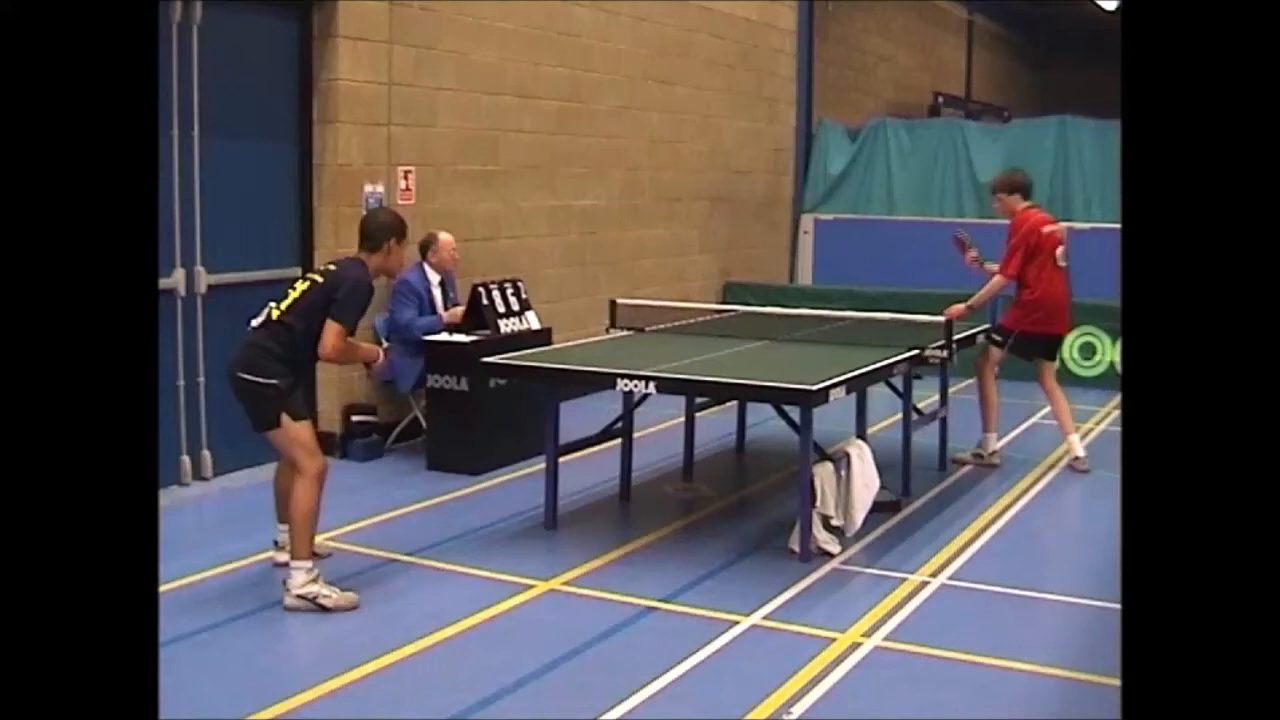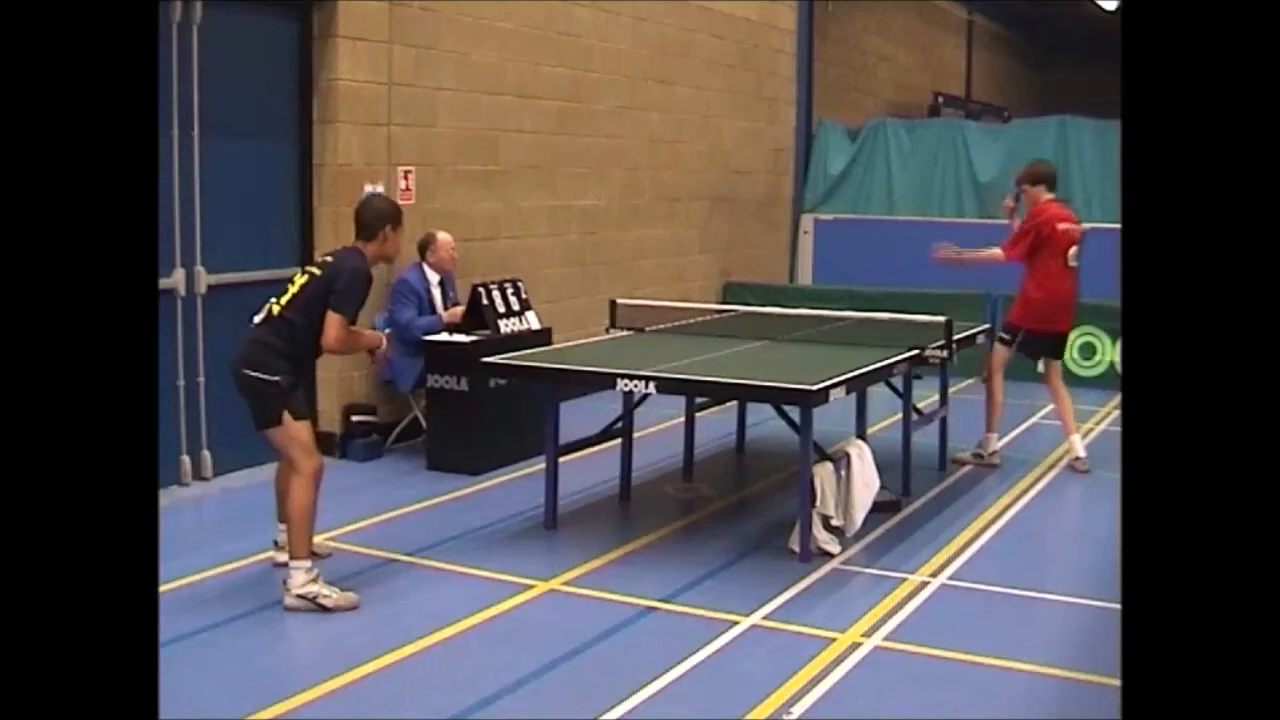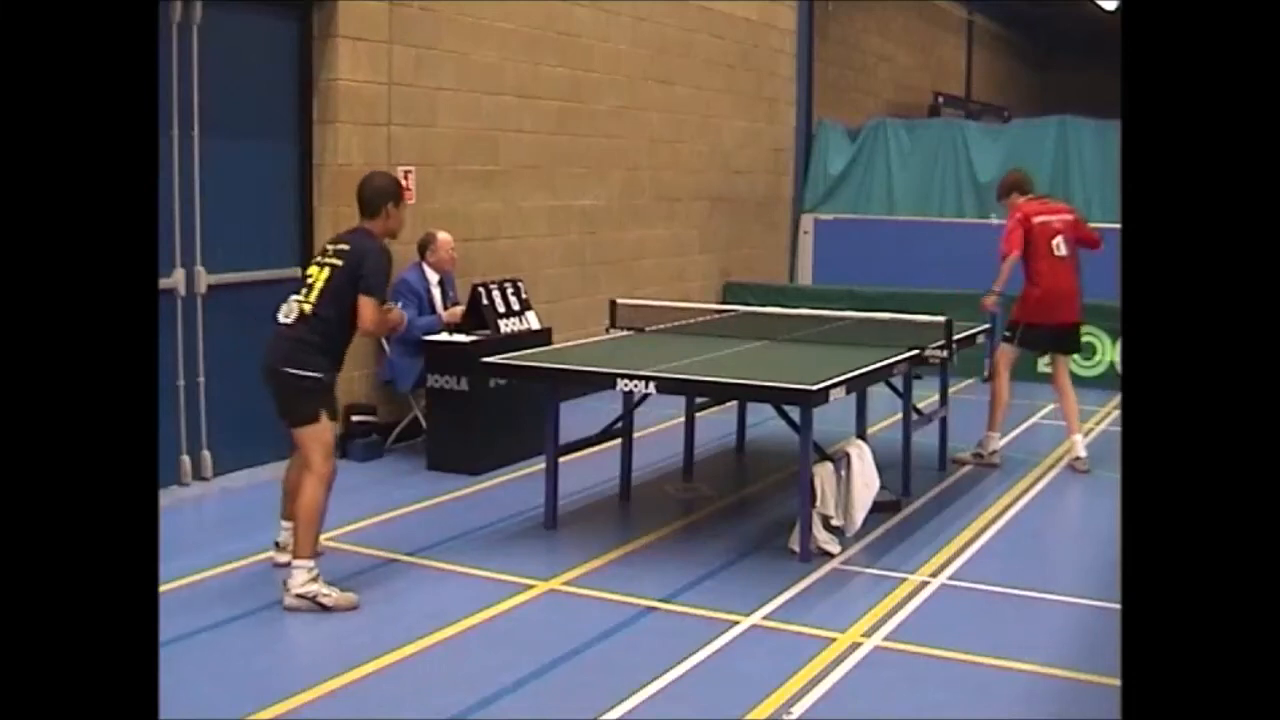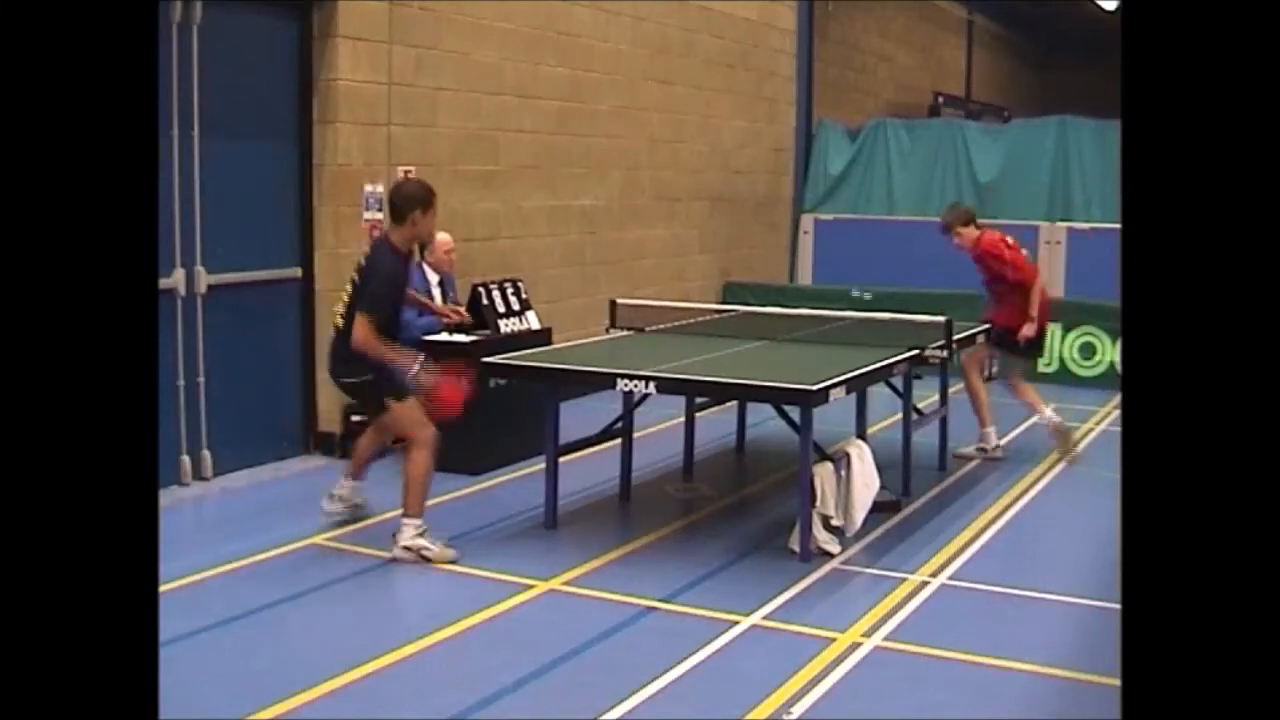
dt=0.4s
person 1, frame 1
left shoulder: (341, 269)
right shoulder: (358, 282)
right elbow: (328, 350)
left wrist: (361, 349)
right wrist: (368, 354)
left hip: (258, 366)
right hip: (264, 374)
left knee: (293, 454)
right knee: (312, 466)
left ankle: (288, 541)
right ankle: (302, 582)
person 1, frame 2
left shoulder: (339, 260)
right shoulder: (356, 272)
right elbow: (332, 341)
left wrist: (361, 338)
right wrist: (371, 341)
left hip: (262, 362)
right hip: (270, 370)
left knee: (292, 455)
right knee: (307, 466)
left ankle: (287, 541)
right ankle: (301, 581)
person 1, frame 3
left shoulder: (340, 243)
right shoulder: (374, 253)
right elbow: (368, 324)
left wrist: (379, 310)
right wrist: (395, 319)
left hip: (284, 357)
right hip: (307, 366)
left knee: (305, 454)
right knee: (320, 468)
left ankle: (287, 539)
right ankle: (303, 581)
person 1, frame 4
left shoulder: (394, 247)
right shoulder: (384, 268)
right elbow: (362, 339)
right wrist: (413, 365)
left hip: (363, 366)
right hip: (359, 368)
left knee: (384, 425)
right knee: (424, 438)
left ankle: (345, 490)
right ankle: (411, 536)
person 2, frame 1
left shoulder: (1024, 225)
right shoulder: (1047, 222)
left elbow: (1006, 276)
left wrist: (967, 306)
right wrist: (983, 264)
left hip: (1031, 311)
right hip: (1055, 313)
left knee: (985, 365)
right knee: (1047, 379)
left ankle: (988, 447)
right ankle: (1077, 451)
person 2, frame 2
left shoulder: (1043, 215)
right shoulder: (1069, 219)
left elbow: (1007, 254)
left wrist: (960, 256)
right wrist: (1015, 220)
left hip: (1035, 308)
right hip: (1062, 311)
left knee: (995, 365)
right knee: (1054, 377)
left ankle: (989, 448)
right ankle: (1077, 451)
person 2, frame 3
left shoulder: (1020, 215)
right shoulder: (1067, 212)
left elbow: (1013, 255)
right elbow: (1095, 242)
left wrist: (995, 292)
left hip: (1039, 302)
right hip: (1069, 305)
left knee: (1001, 366)
right knee: (1061, 376)
left ankle: (989, 448)
right ankle: (1079, 451)
person 2, frame 4
left shoulder: (989, 247)
right shoulder: (988, 242)
left elbow: (1032, 277)
right elbow: (1019, 275)
left wrist: (1032, 320)
left hip: (1017, 315)
right hip: (1013, 312)
left knee: (969, 362)
right knee: (1013, 378)
left ankle: (989, 442)
right ankle: (1053, 421)
